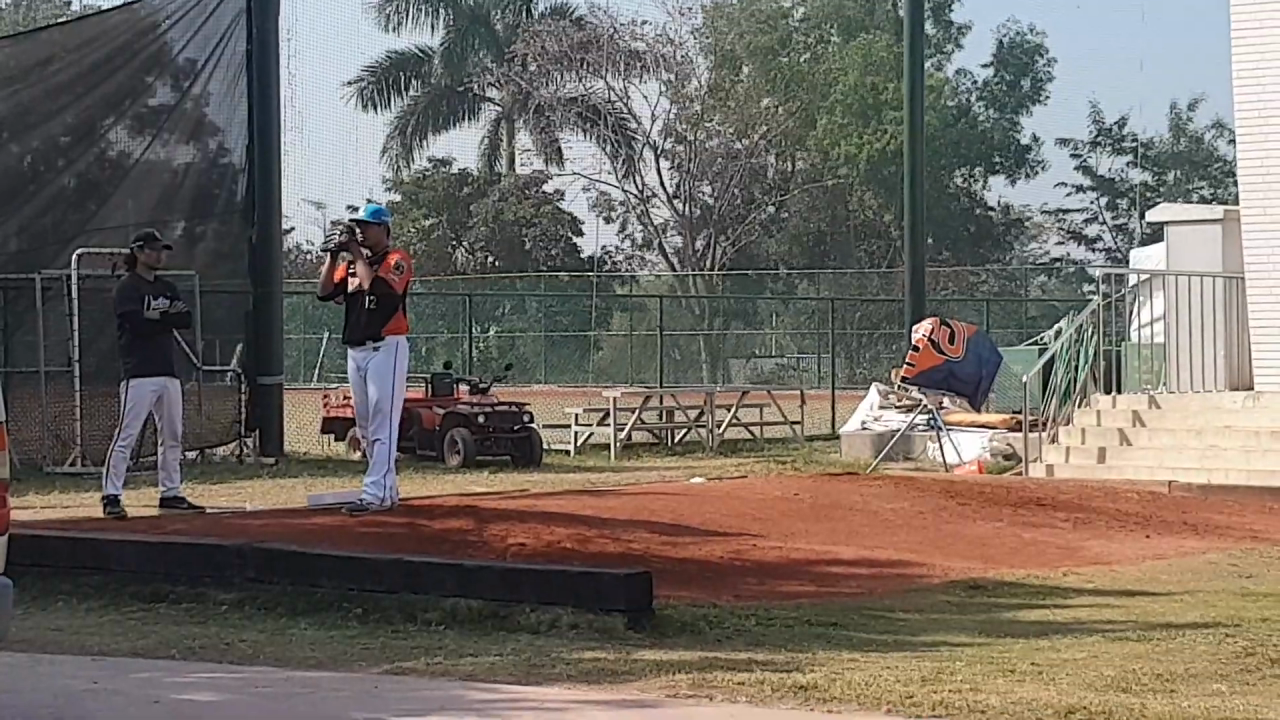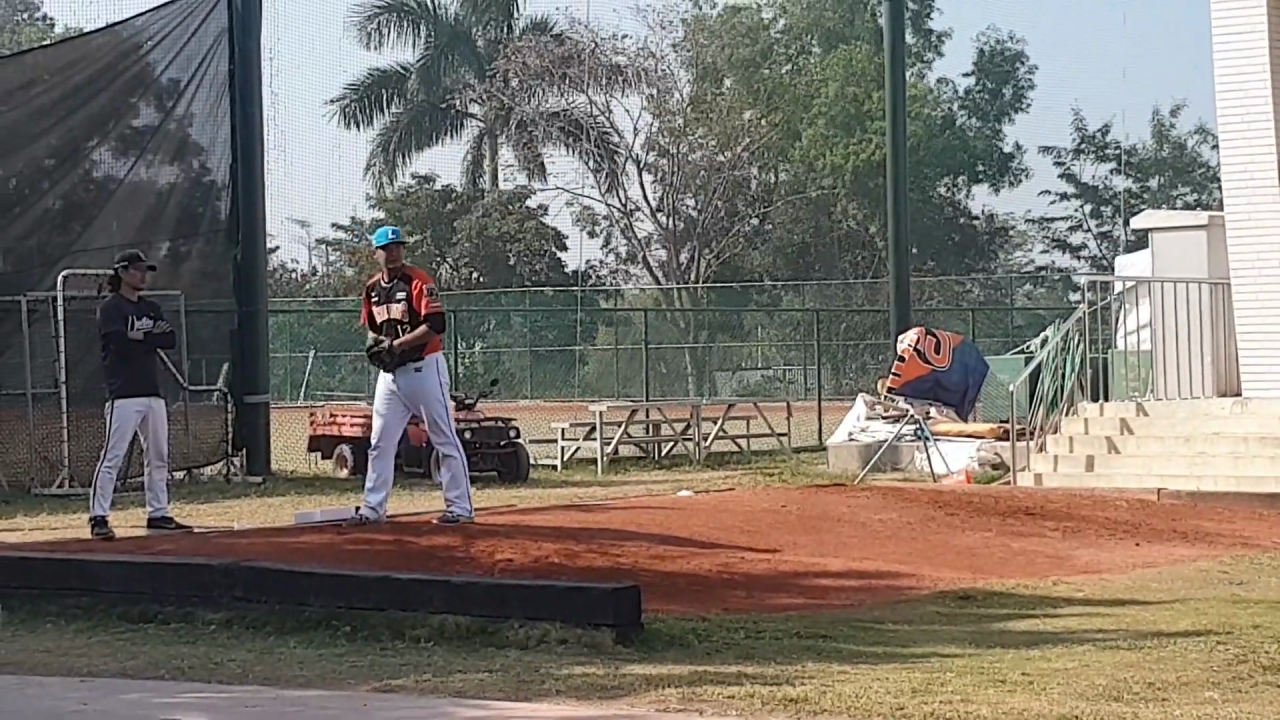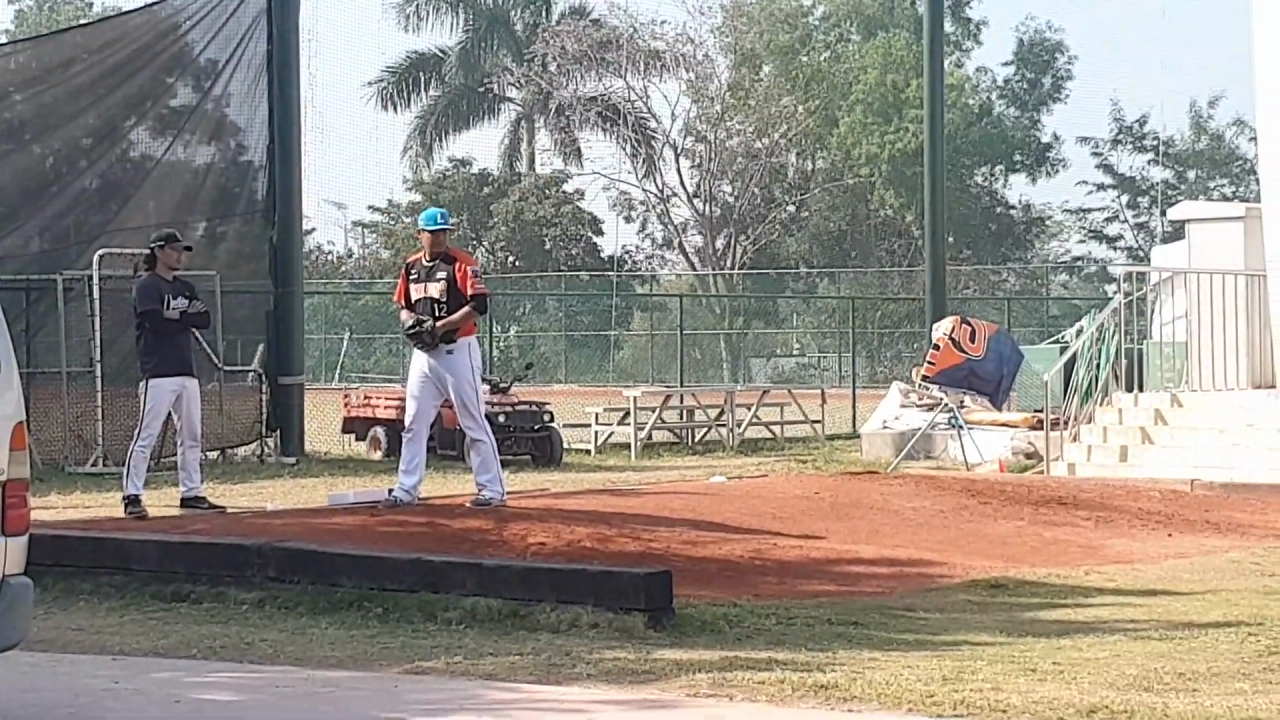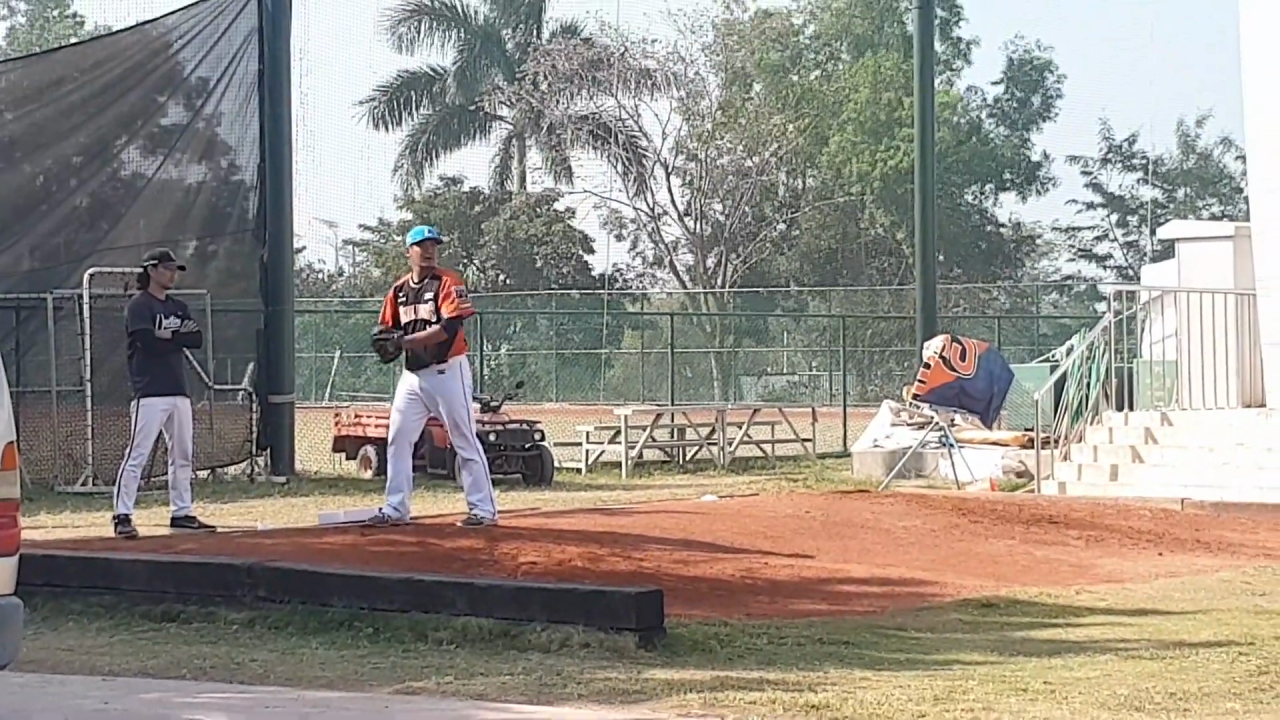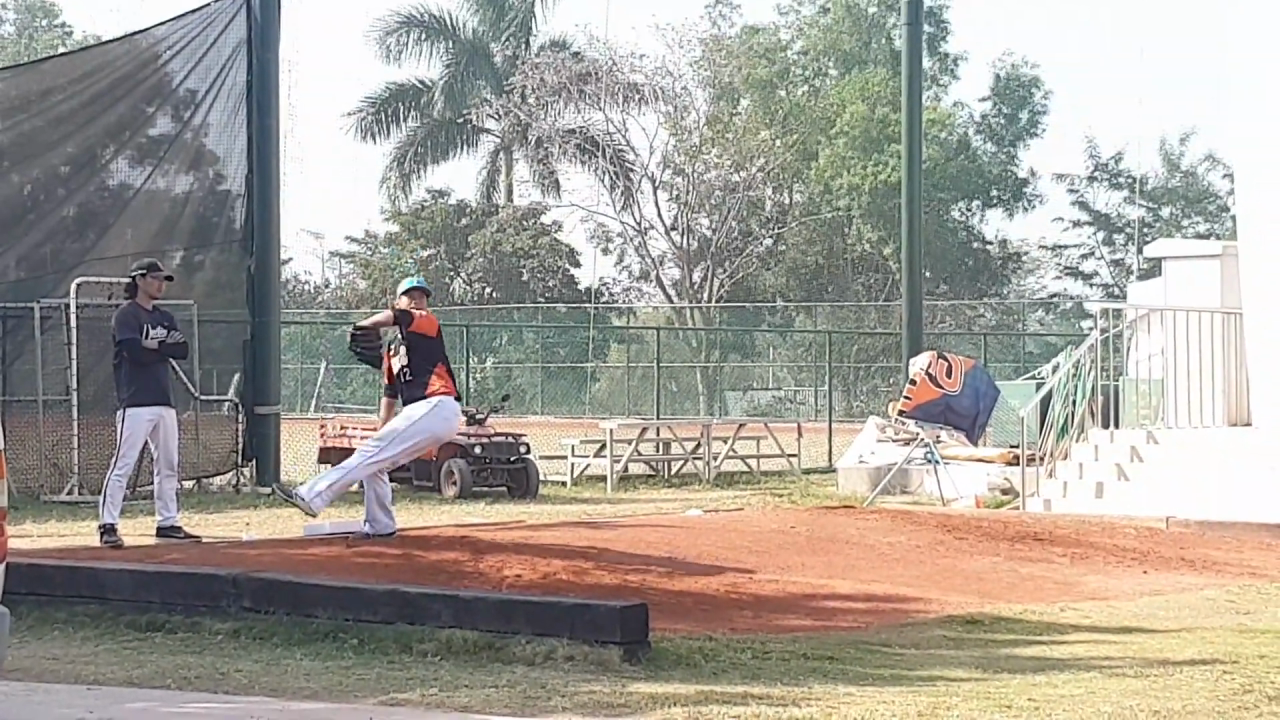
dt=1s
person 1, frame 1
left shoulder: (397, 259)
right shoulder: (353, 262)
left elbow: (374, 287)
right elbow: (325, 293)
left wrist: (355, 253)
right wrist: (333, 255)
left hip: (385, 349)
right hip: (356, 350)
left knee: (382, 424)
right knee: (365, 425)
left ankle: (376, 494)
right ankle: (386, 489)
person 1, frame 2
left shoulder: (418, 281)
right shoulder: (372, 289)
left elbow: (436, 324)
left wrist: (398, 343)
right wrist: (377, 342)
left hip: (425, 368)
right hip: (391, 372)
left knee: (444, 439)
right knee: (380, 440)
left ankle: (461, 506)
right ankle: (373, 508)
person 1, frame 3
left shoulder: (462, 262)
right shoulder: (411, 266)
left elbow: (479, 305)
right elbow: (403, 306)
left wrist: (439, 326)
right wrist: (410, 319)
left hip: (458, 351)
right hip: (423, 353)
left knee: (473, 422)
right knee: (414, 423)
left ankle: (493, 489)
right ankle: (406, 490)
person 1, frame 4
left shoulder: (449, 282)
right shoulder: (399, 289)
left elbow: (451, 327)
right elbow: (388, 329)
left wrist: (408, 341)
left hip: (448, 371)
right hip: (413, 374)
left knee: (464, 440)
right knee: (397, 438)
left ankle: (484, 509)
right ankle: (395, 509)
person 1, frame 5
left shoulder: (426, 321)
right shoulder: (394, 347)
left elbow: (399, 316)
right elbow: (391, 390)
left wrist: (365, 324)
right wrist: (381, 428)
left hip: (439, 410)
right hip: (421, 413)
left knee: (374, 452)
right knee: (374, 466)
left ankle: (311, 497)
right ankle: (380, 525)
person 2, frame 1
left shoulder: (168, 288)
right shoulder: (127, 287)
left elbow: (186, 320)
right elbow: (137, 324)
left wrist: (156, 317)
right wrist: (168, 316)
left hip: (168, 372)
right hip: (139, 373)
left knee: (172, 436)
right knee: (126, 435)
left ankle: (171, 494)
right ankle: (111, 496)
person 2, frame 2
left shoulder: (152, 308)
right shoulder: (111, 307)
left elbow: (170, 340)
right elbow: (121, 344)
left wrist: (141, 337)
right wrist: (153, 338)
left hip: (153, 392)
right hip: (124, 394)
left knee: (158, 457)
right knee: (112, 457)
left ankle: (158, 514)
right ankle: (98, 517)
person 2, frame 3
left shoulder: (186, 288)
right shoulder: (146, 286)
left elbow: (205, 319)
right elbow: (157, 323)
left wrist: (177, 316)
right wrist: (187, 317)
left hip: (187, 372)
right hip: (158, 374)
left knee: (191, 436)
right knee: (146, 436)
left ankle: (191, 494)
right ankle: (132, 496)
person 2, frame 4
left shoulder: (179, 307)
right shoulder: (138, 305)
left elbow: (197, 339)
right elbow: (149, 343)
left wrist: (169, 335)
right wrist: (180, 337)
left hip: (179, 391)
right hip: (150, 393)
left knee: (183, 456)
right knee: (137, 455)
left ankle: (182, 513)
right ankle: (122, 516)
person 2, frame 5
left shoulder: (166, 318)
right shoulder: (126, 315)
left elbow: (183, 351)
right elbow: (135, 353)
left wrist: (155, 345)
right wrist: (166, 348)
left hip: (164, 402)
right hip: (136, 403)
left knee: (168, 466)
right knee: (123, 465)
left ankle: (167, 523)
right ankle: (108, 526)
